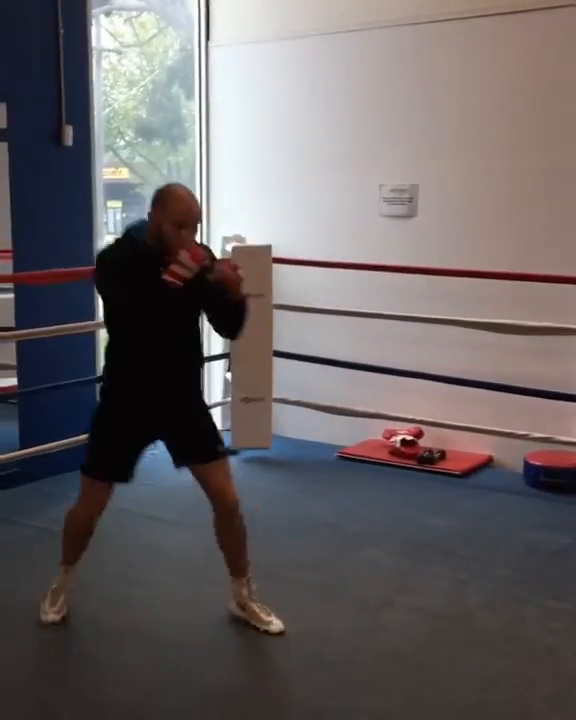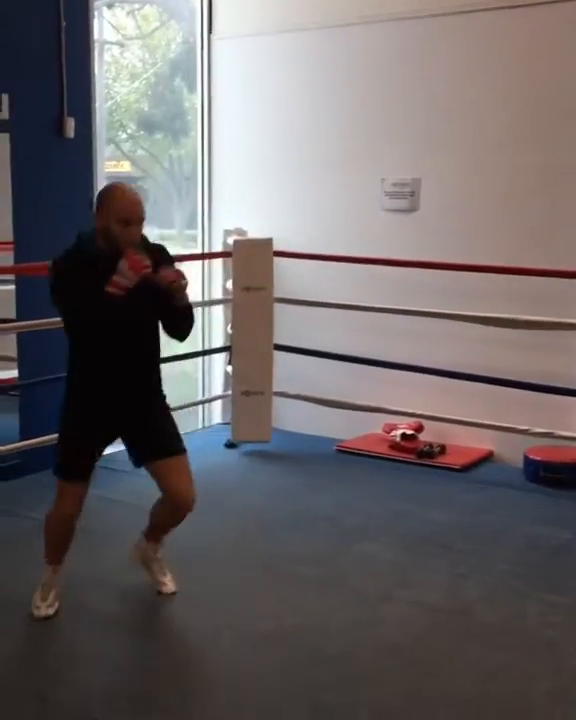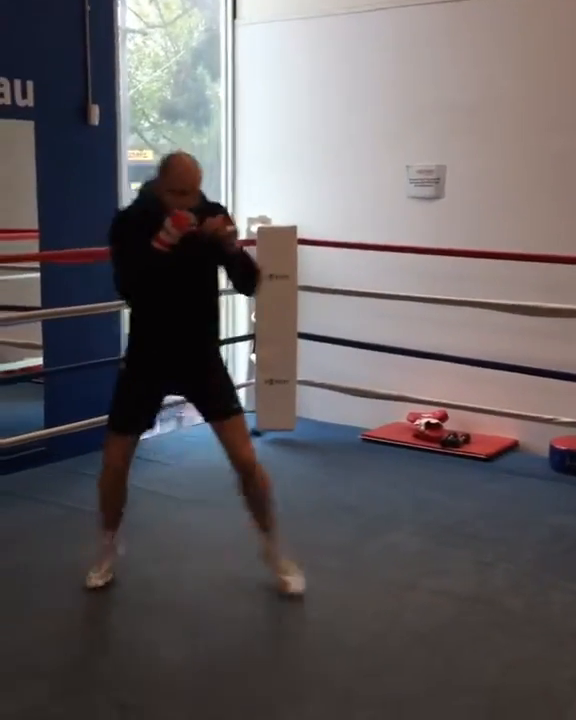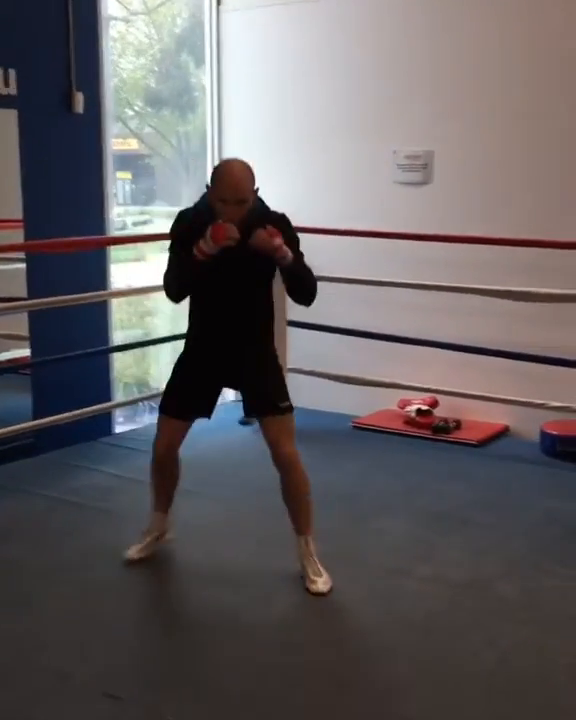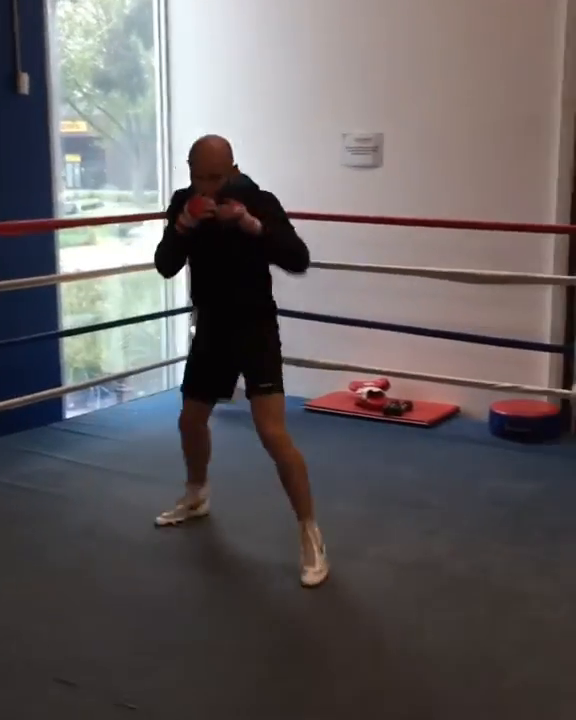
dt=0.3s
person 1, frame 1
left shoulder: (202, 262)
right shoulder: (115, 261)
left elbow: (230, 329)
right elbow: (123, 328)
left wrist: (231, 294)
right wrist: (166, 282)
left hip: (184, 398)
right hip: (126, 402)
left knee: (227, 501)
right knee: (89, 508)
left ankle: (243, 596)
right ankle: (63, 582)
person 1, frame 2
left shoulder: (154, 257)
right shoulder: (71, 267)
left elbow: (181, 331)
right elbow: (78, 333)
left wrist: (177, 299)
right wrist: (110, 292)
left hip: (145, 397)
right hip: (88, 402)
left knee: (181, 496)
right knee: (67, 507)
left ankle: (148, 548)
right ankle: (52, 577)
person 1, frame 3
left shoulder: (212, 216)
right shoulder: (130, 225)
left elbow: (248, 285)
right elbow: (129, 289)
left wrist: (232, 248)
right wrist: (156, 248)
left hip: (203, 356)
right hip: (148, 359)
left knee: (245, 458)
right knee: (115, 461)
left ankle: (274, 550)
right ankle: (109, 549)
person 1, frame 4
left shoulder: (274, 225)
right shoulder: (190, 223)
left elbow: (306, 294)
right elbow: (175, 290)
left wrist: (283, 254)
right wrist: (200, 254)
left hip: (256, 351)
right hip: (201, 350)
left knee: (285, 454)
right knee: (164, 447)
left ankle: (307, 553)
right ankle: (159, 523)
person 1, frame 5
left shoulder: (259, 203)
right shoulder: (184, 202)
left elbow: (298, 260)
right elbow: (166, 267)
left wrist: (252, 225)
right wrist: (180, 230)
left hip: (257, 330)
right hip: (211, 330)
left knee: (273, 435)
right knee: (190, 422)
left ankle: (311, 537)
right ankle: (195, 496)
